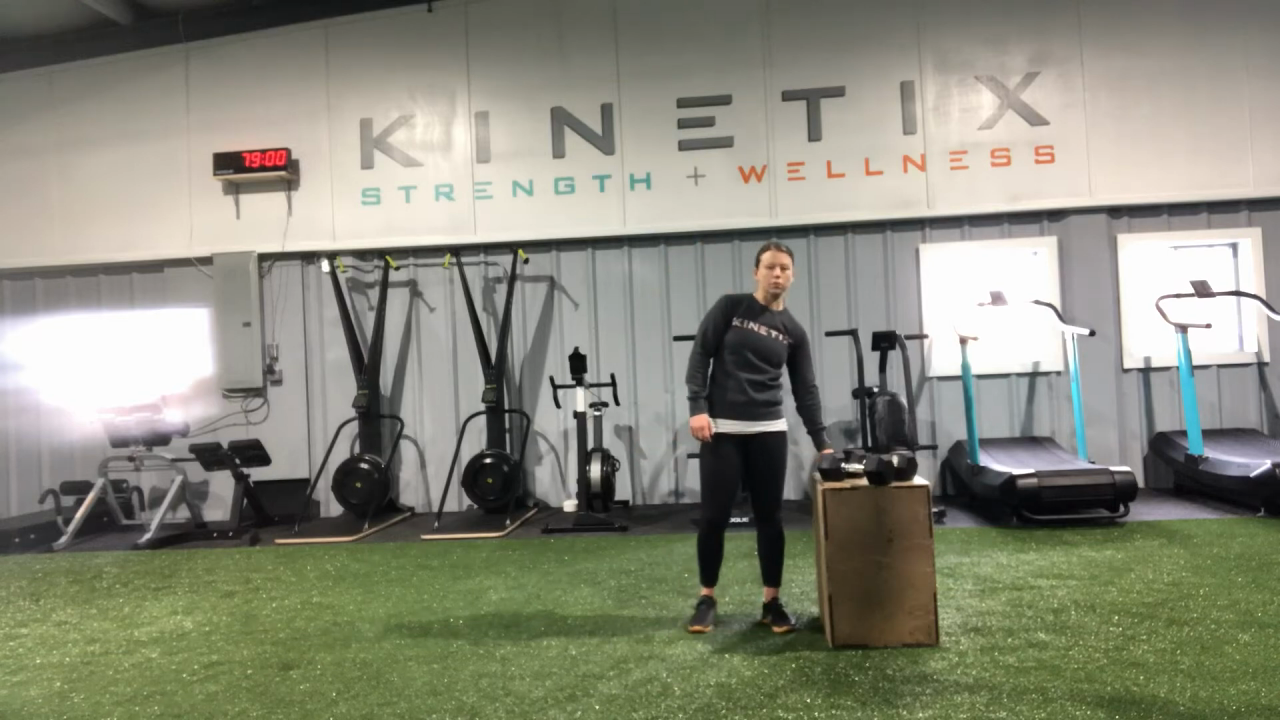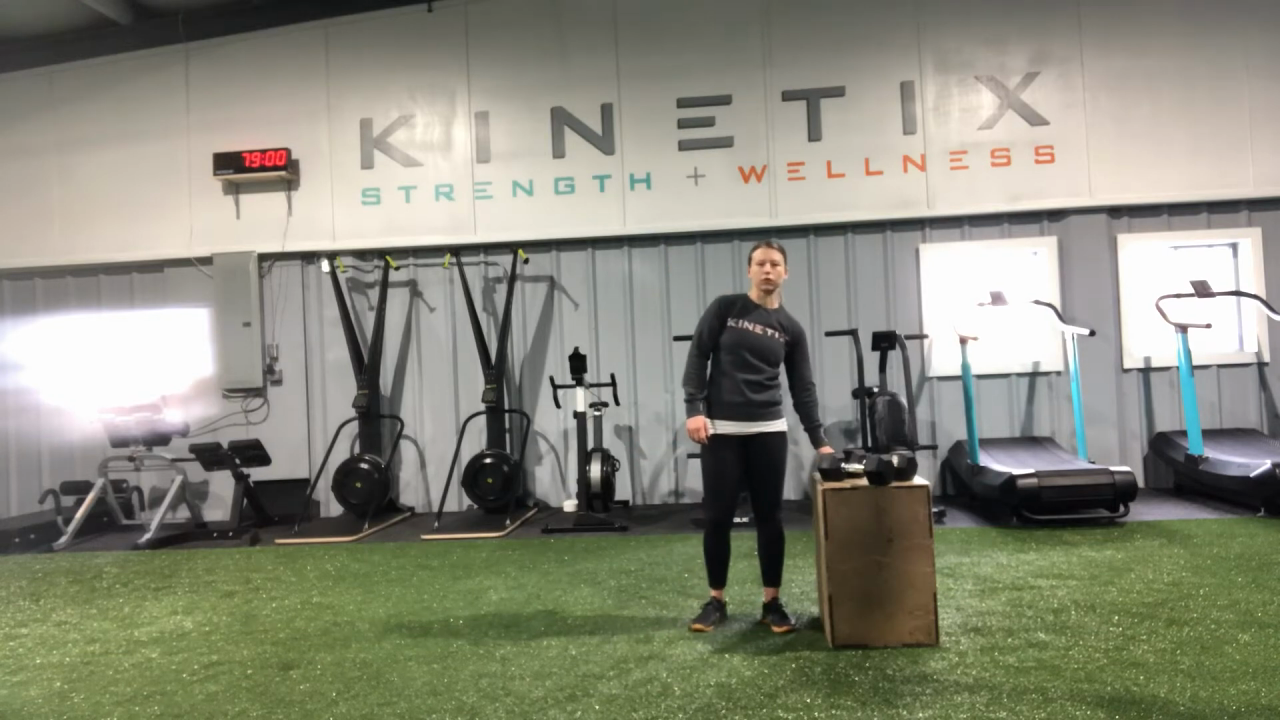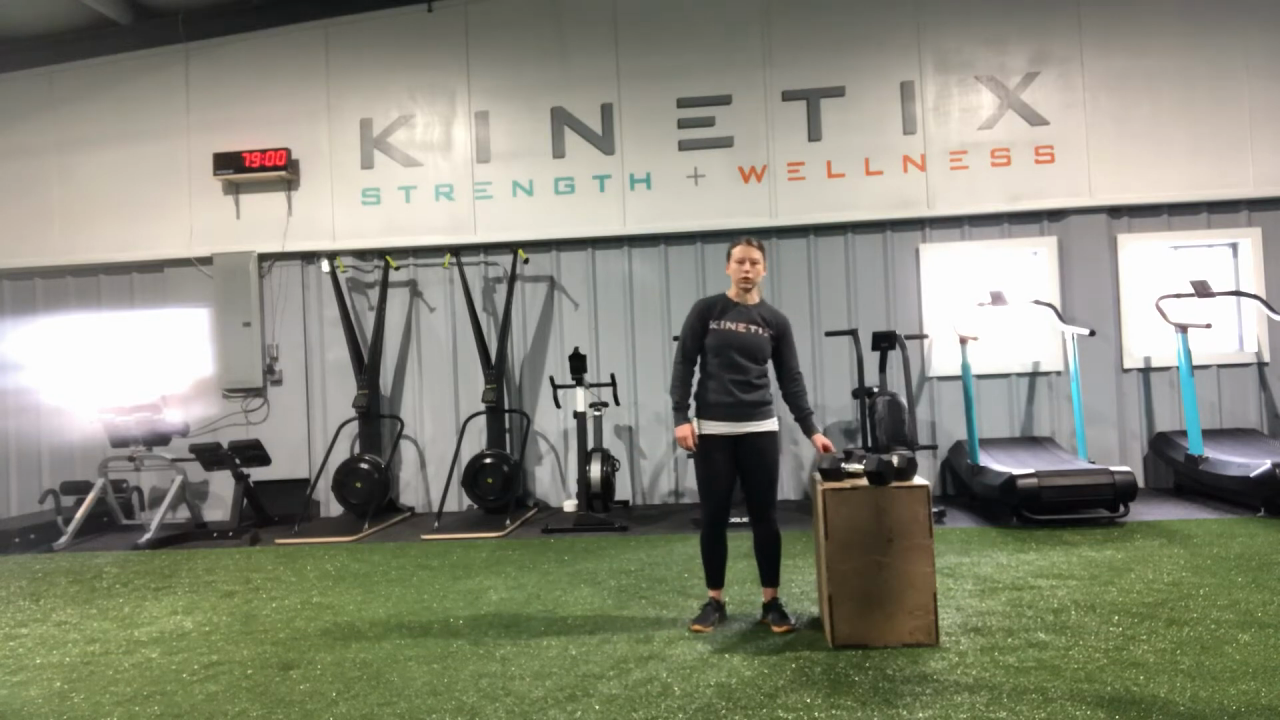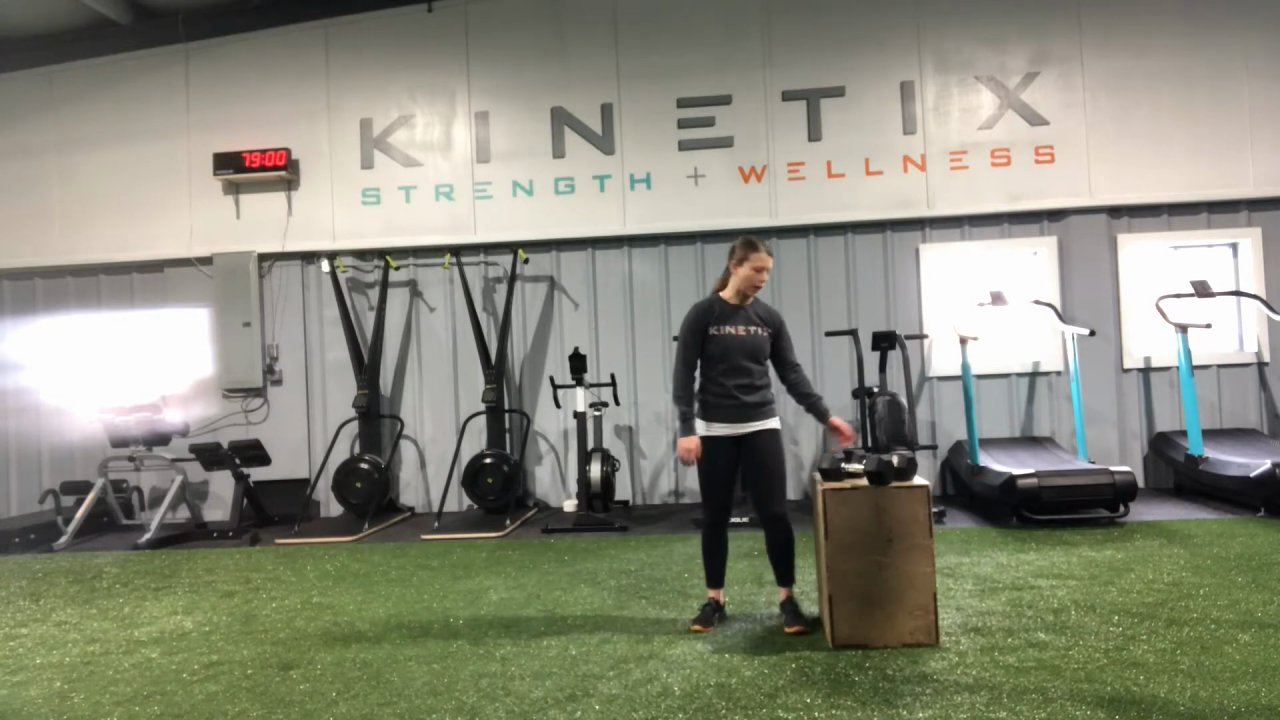
dt=0.3s
person 1, frame 1
left shoulder: (794, 331)
right shoulder: (729, 307)
left elbow: (805, 390)
right elbow: (700, 356)
left wrist: (821, 443)
right wrist: (697, 407)
left hip: (769, 429)
right hip: (722, 427)
left knee: (769, 516)
right knee: (714, 515)
left ankle: (772, 601)
right ankle: (707, 597)
person 1, frame 2
left shoulder: (791, 328)
right shoulder: (724, 308)
left elbow: (803, 387)
right elbow: (697, 358)
left wrist: (819, 440)
right wrist: (694, 408)
left hip: (768, 429)
right hip: (721, 427)
left knee: (769, 516)
right knee: (718, 516)
left ankle: (772, 602)
right ankle: (716, 600)
person 1, frame 3
left shoulder: (775, 321)
right shoulder: (705, 310)
left elbow: (791, 379)
right elbow: (684, 365)
left wrist: (811, 429)
right wrist: (681, 416)
left hip: (760, 427)
right hip: (712, 428)
left knee: (764, 516)
right knee: (713, 516)
left ankle: (771, 602)
right ankle: (715, 601)
person 1, frame 4
left shoulder: (769, 317)
right shoulder: (702, 314)
left elbow: (791, 372)
right elbow: (684, 373)
left wrist: (825, 415)
right wrist: (687, 429)
left hip: (761, 426)
right hip: (715, 429)
left knee: (774, 513)
right knee: (715, 516)
left ankle: (788, 599)
right ankle: (714, 600)
